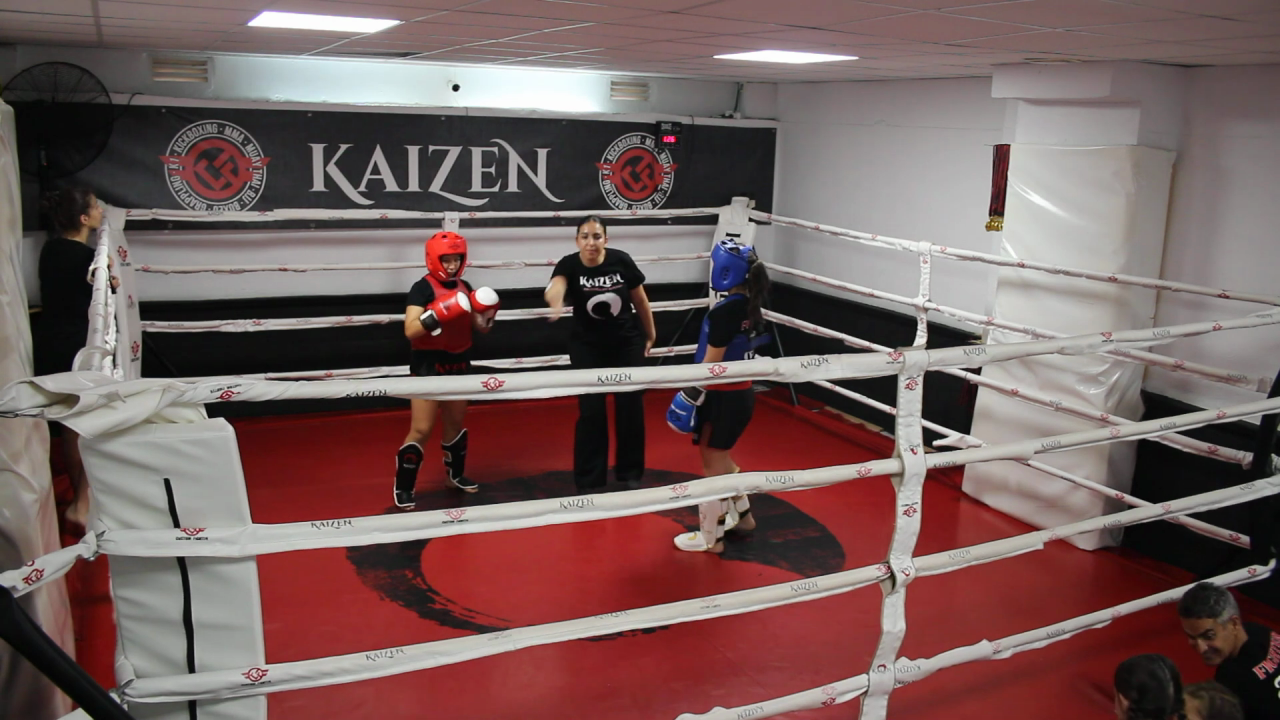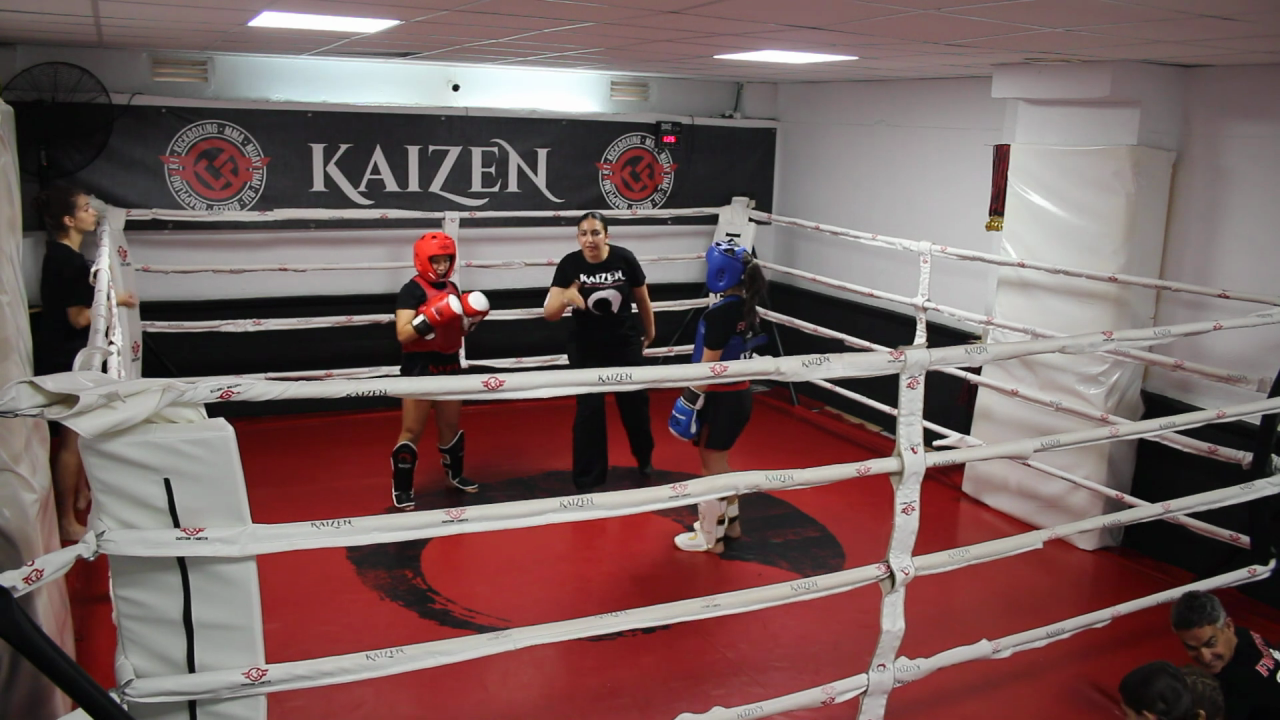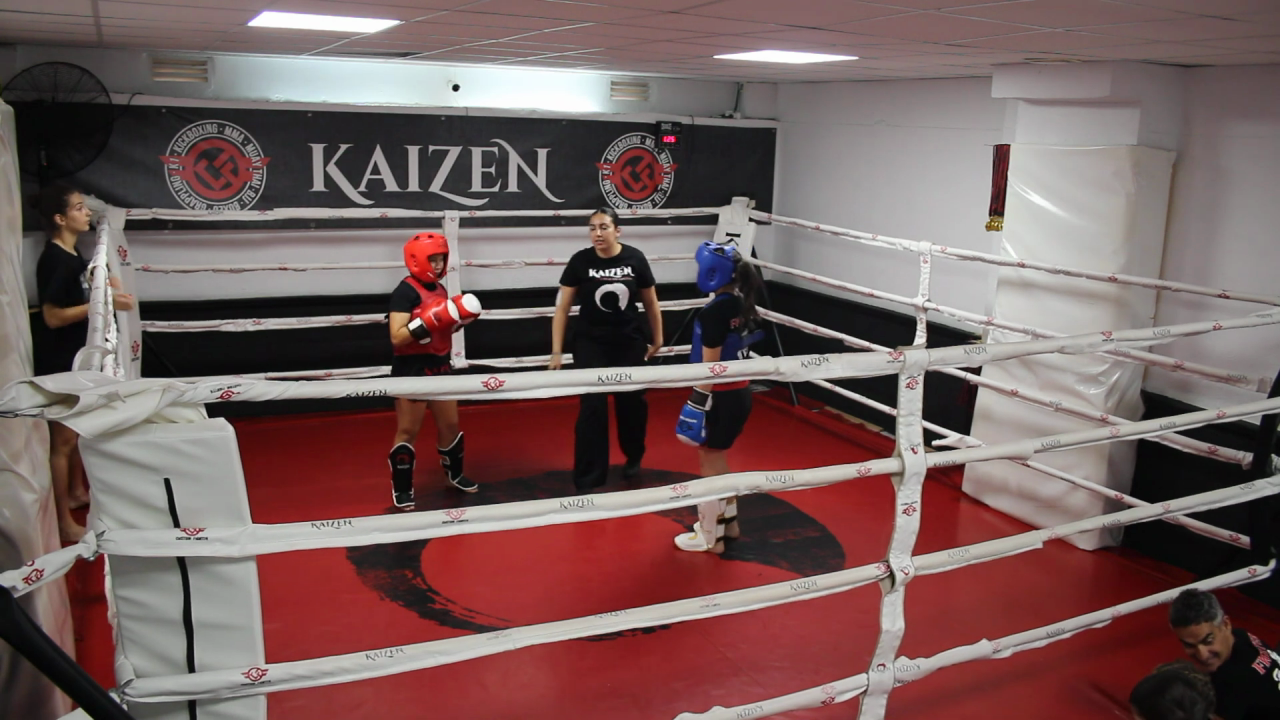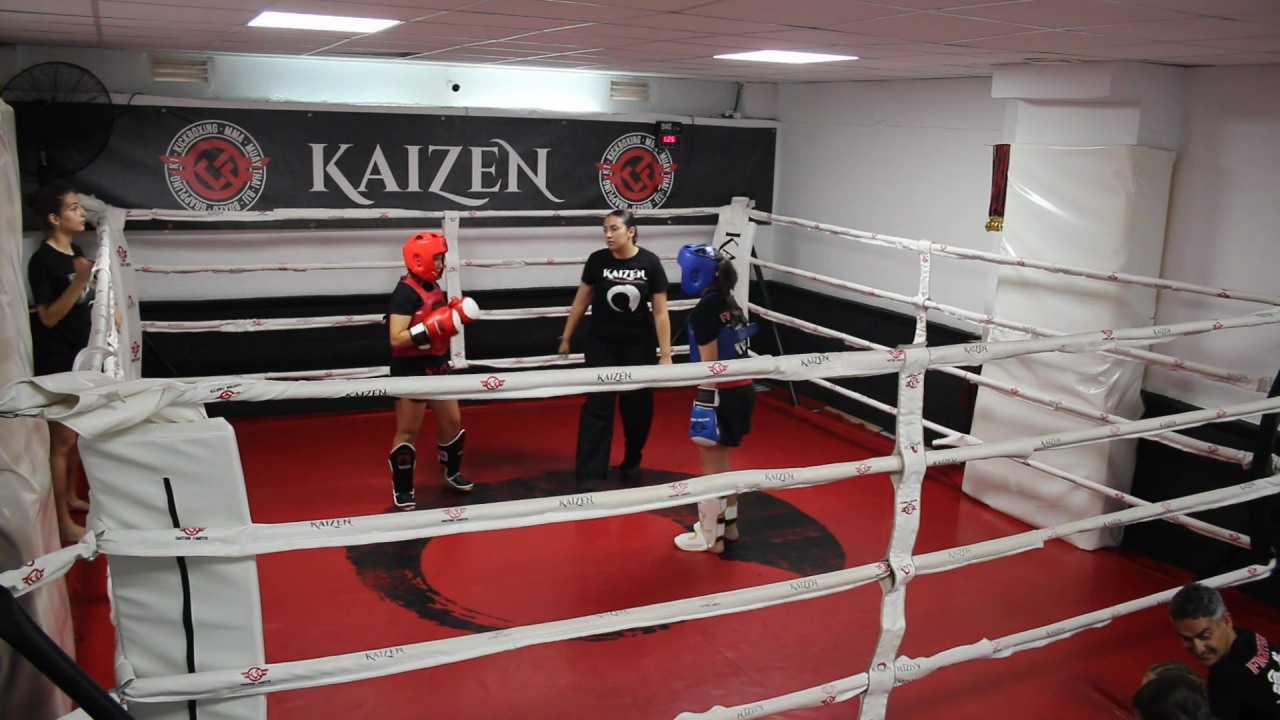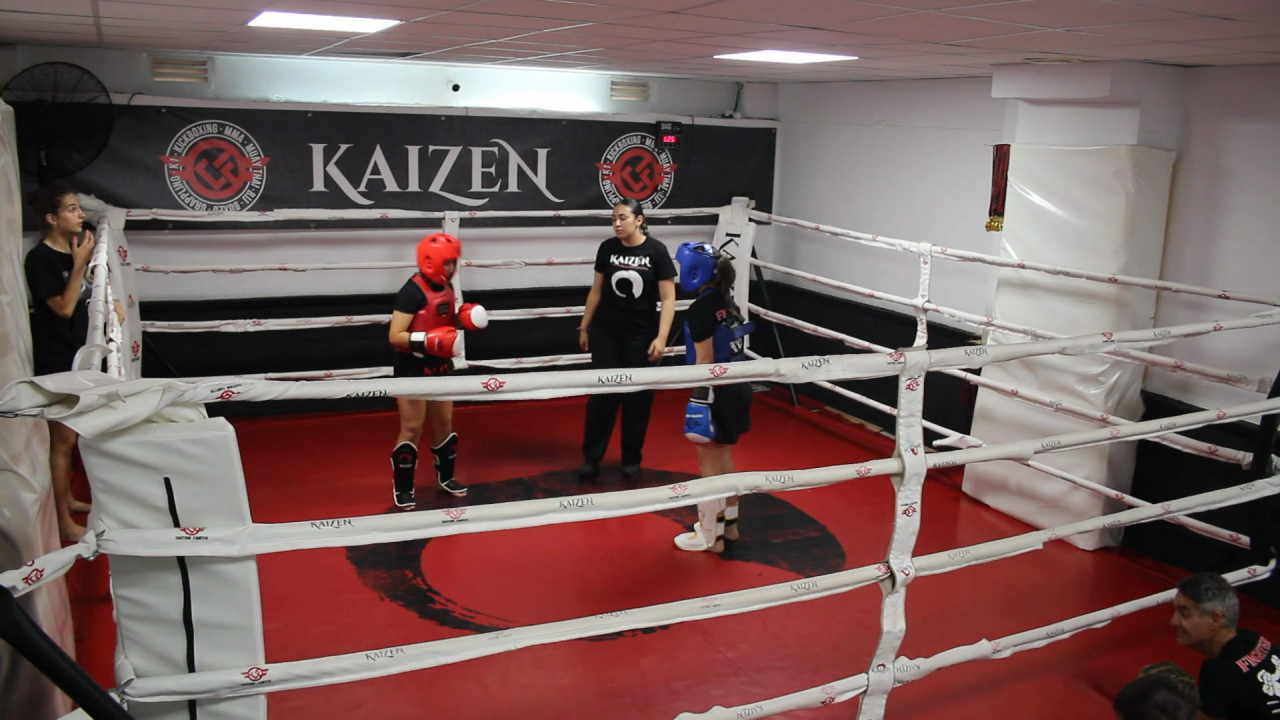
dt=0.2s
person 1, frame 1
left shoulder: (50, 251)
right shoulder: (92, 259)
right wrist: (110, 288)
left hip: (47, 348)
right hip: (76, 350)
left knee: (69, 426)
left ankle: (81, 496)
right ankle: (80, 505)
person 1, frame 2
left shoulder: (59, 254)
right shoulder: (70, 262)
right elbow: (78, 318)
right wrist: (116, 301)
left hip: (57, 355)
right hip: (65, 358)
left knee: (77, 430)
right knee: (73, 438)
left ankle: (81, 494)
right ankle: (66, 521)
person 1, frame 3
left shoulder: (69, 255)
right shoulder: (55, 260)
right elbow: (53, 317)
left hip: (75, 356)
right hip: (60, 361)
left knee: (79, 429)
right knee: (63, 439)
left ankle: (76, 491)
right ankle: (64, 522)
person 1, frame 4
left shoulder: (75, 252)
right shoulder: (43, 260)
right elbow: (49, 317)
right wrist: (78, 282)
left hip: (80, 356)
right hip: (58, 361)
left knee: (79, 432)
right knee: (63, 440)
left ankle: (69, 497)
right ankle: (64, 522)
person 1, frame 5
left shoulder: (75, 248)
right shoulder: (39, 259)
right elbow: (65, 308)
right wrist: (79, 264)
left hip: (77, 354)
right hip: (55, 359)
left knee: (74, 433)
right knee: (62, 439)
left ankle: (67, 498)
right ankle: (63, 522)
person 2, frame 1
left shoulder: (724, 312)
right shoulder: (749, 307)
left elbow: (711, 364)
left wrist: (689, 398)
left hip: (722, 397)
right hip: (740, 393)
left knee: (712, 465)
right knee: (721, 458)
left ankle: (710, 538)
right ankle: (741, 515)
person 2, frame 2
left shoulder: (720, 314)
right shoulder: (746, 308)
left elbow: (708, 366)
left wrist: (688, 403)
left hip: (720, 398)
right hip: (738, 394)
left knee: (711, 465)
right knee: (717, 461)
left ankle: (711, 538)
right ankle: (730, 521)
person 2, frame 3
left shoulder: (714, 312)
right shoulder: (741, 306)
left elbow: (710, 366)
left wrist: (696, 406)
left hip: (721, 397)
right hip: (738, 392)
left knee: (710, 465)
right knee: (717, 460)
left ankle: (711, 537)
right ankle: (728, 521)
person 2, frame 4
left shoulder: (704, 311)
right shoulder: (728, 303)
left elbow: (710, 363)
left wrist: (704, 406)
left hip: (723, 394)
right hip: (741, 389)
left knee: (711, 464)
right knee: (721, 459)
left ankle: (710, 537)
right ankle: (728, 523)
person 2, frame 5
left shoulder: (700, 309)
right shoulder: (726, 302)
left elbow: (705, 361)
left wrist: (699, 403)
left hip: (719, 392)
right hip: (738, 387)
left knee: (709, 463)
right knee: (722, 458)
left ankle: (710, 536)
right ankle: (728, 522)
person 3, frame 1
left shoulder: (622, 261)
right shoulder: (568, 266)
left elbow: (640, 300)
right elbow: (553, 290)
left wrist: (650, 334)
right wrist: (555, 300)
left hip: (626, 345)
right hip: (587, 348)
left knee: (630, 407)
right knee: (591, 412)
left ankle: (630, 471)
right ankle: (589, 480)
person 3, frame 2
left shoulder: (624, 258)
right shoulder: (570, 264)
left elbow: (642, 300)
right elbow: (549, 313)
left wrist: (649, 332)
right wrist: (565, 299)
left hip: (625, 343)
right hip: (586, 347)
left knee: (634, 402)
right knee: (589, 410)
left ankle: (644, 455)
right ankle: (587, 479)
person 3, frame 3
left shoulder: (635, 258)
right shoulder: (580, 261)
left elbow: (651, 303)
right elbow: (562, 307)
left wrist: (657, 340)
right wrist: (556, 351)
left hip: (629, 343)
right hip: (590, 345)
left knee: (632, 403)
right knee: (592, 408)
left ankle: (633, 455)
right ankle: (588, 480)
person 3, frame 4
left shoulder: (649, 262)
right shoulder: (597, 260)
left elbow: (660, 312)
right elbow: (581, 301)
left wrist: (666, 353)
right wrist: (566, 338)
left hip: (638, 344)
right hip: (600, 342)
left knee: (639, 405)
right knee: (598, 403)
left ankle: (632, 459)
right ankle: (588, 475)
person 3, frame 5
left shoulder: (656, 250)
right shoulder: (607, 248)
left elbow: (668, 298)
right elbow: (597, 291)
left wrist: (661, 337)
right wrist: (584, 327)
left hip: (641, 333)
right hip: (606, 330)
left knee: (637, 396)
right knee: (603, 391)
left ankle: (631, 457)
right ankle: (591, 456)
person 4, frame 1
left shoulder: (464, 287)
right shoulder: (422, 288)
left elbow: (481, 328)
right elbow: (410, 330)
left wrist: (489, 310)
right wrist: (440, 313)
left hip: (459, 363)
right hip: (428, 365)
left knee: (455, 423)
right knee: (421, 430)
left ankle: (456, 473)
right ankle: (403, 487)
person 4, frame 2
left shoulder: (452, 288)
right shoulder: (412, 290)
right elbow: (403, 334)
left wrist: (474, 316)
right wrist: (432, 316)
left hip: (449, 365)
right hip: (420, 367)
left knee: (451, 424)
right knee: (412, 430)
left ankle: (455, 474)
right ankle: (402, 487)
person 4, frame 3
left shoulder: (439, 289)
right shoulder: (405, 292)
right elbow: (396, 337)
left wrist: (461, 318)
right wrist: (428, 321)
left hip: (440, 367)
right hip: (412, 370)
left knee: (450, 425)
right knee: (408, 431)
left ankle: (455, 474)
right ankle: (402, 489)
person 4, frame 4
left shoulder: (434, 287)
right shoulder: (405, 293)
right elbow: (397, 339)
left wrist: (455, 317)
right wrist: (431, 327)
left hip: (437, 365)
right hip: (411, 370)
left knee: (452, 422)
right knee: (408, 432)
left ankle: (452, 471)
right ankle: (402, 489)
person 4, frame 5
left shoulder: (445, 288)
right shoulder: (412, 292)
right elbow: (395, 337)
left wrist: (462, 318)
right wrist: (429, 341)
left hip: (439, 365)
right hip: (412, 368)
left knee: (443, 425)
right knee: (412, 429)
left ankle: (446, 477)
right ankle: (403, 488)
